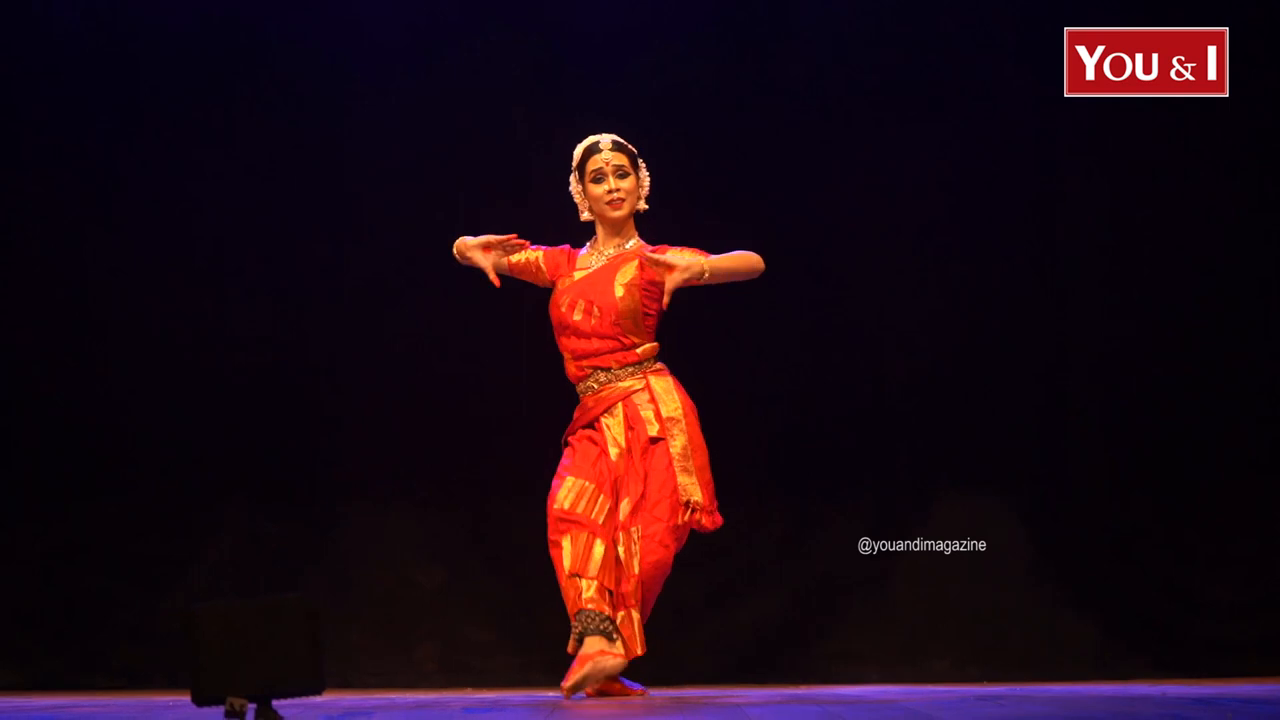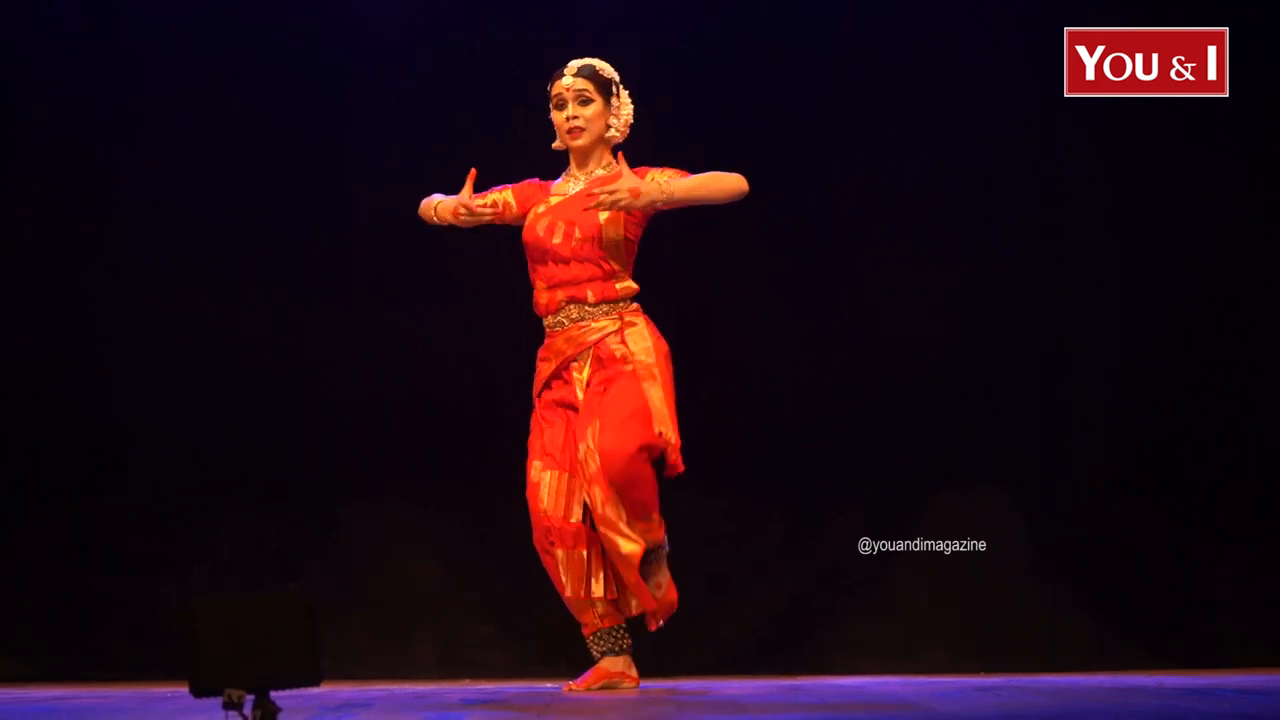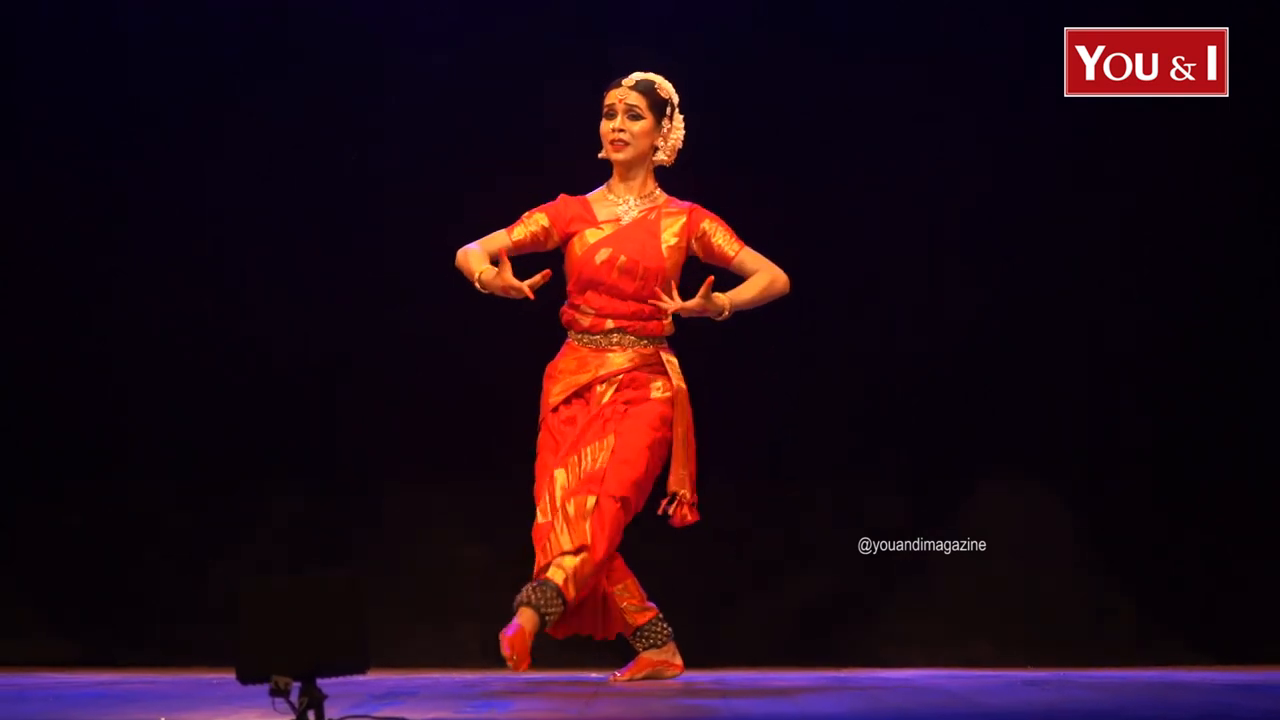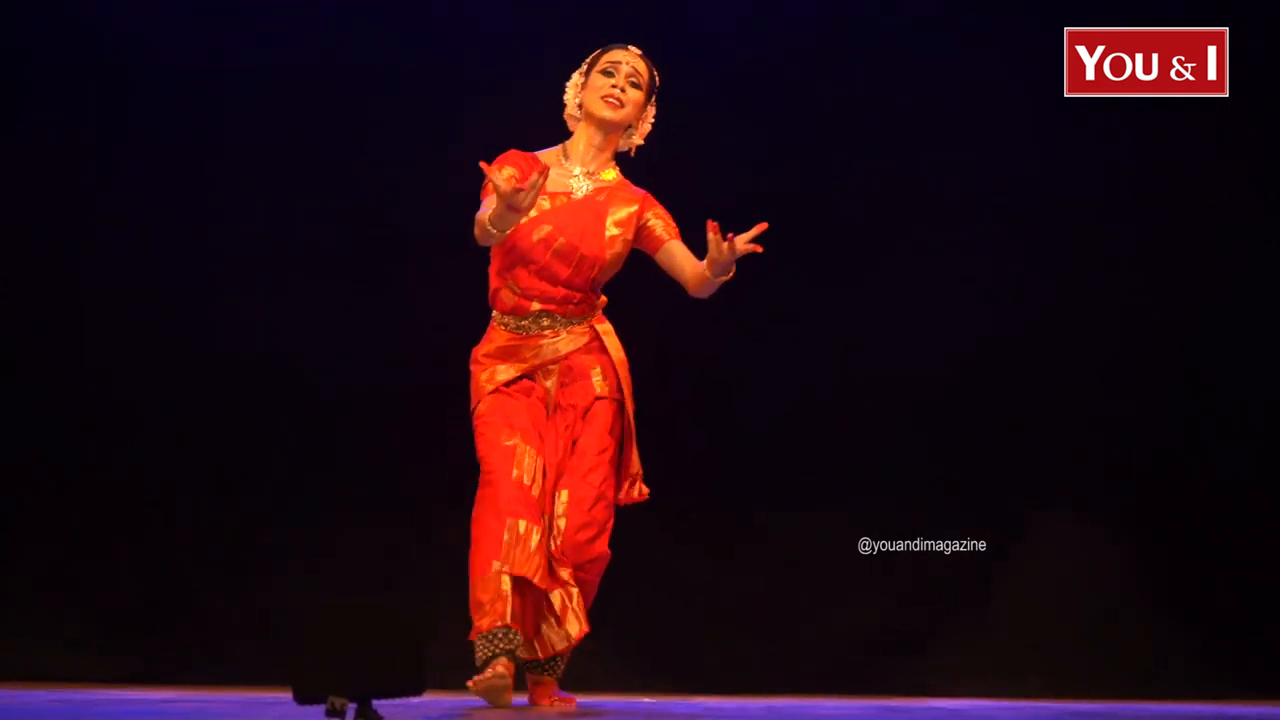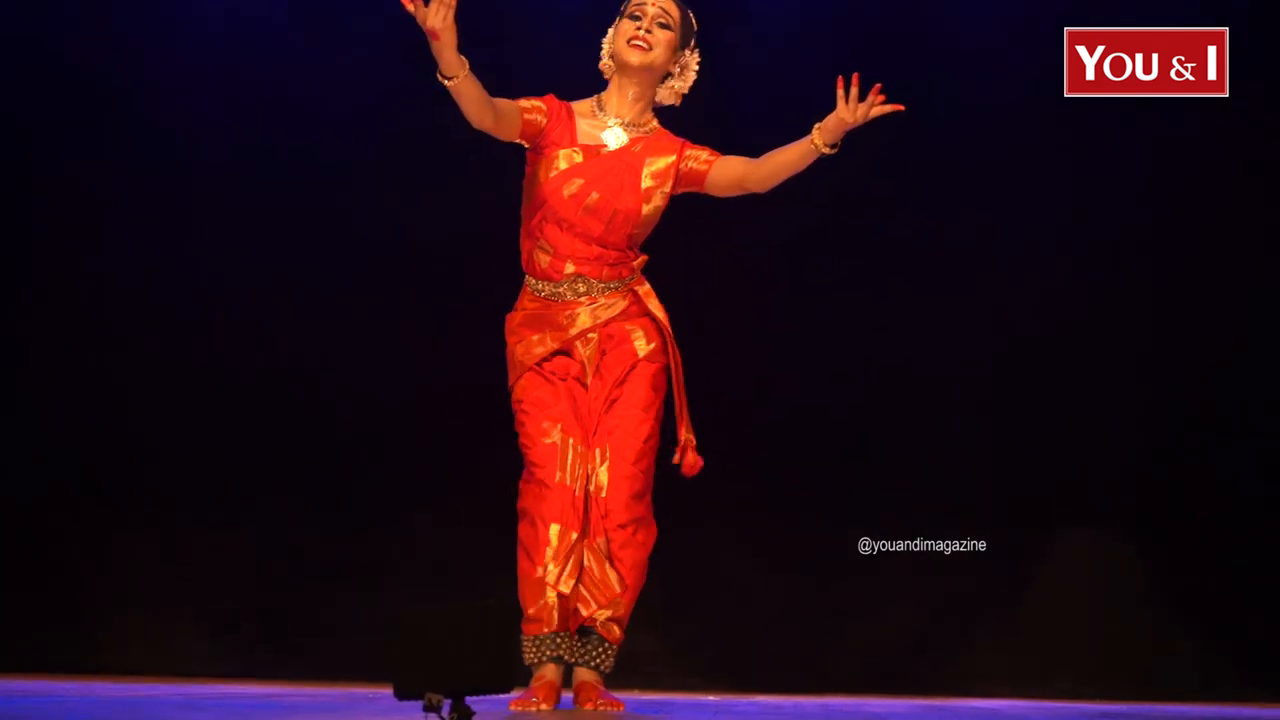
dt=1s
person 1, frame 1
left shoulder: (655, 261)
right shoulder: (561, 263)
left elbow: (753, 263)
right elbow: (462, 249)
left wrist: (693, 270)
right wrist: (472, 248)
left hip: (651, 411)
right hip: (594, 420)
left knee: (646, 544)
right knee: (575, 514)
left ankle: (601, 645)
right ankle: (598, 646)
person 1, frame 2
left shoulder: (635, 183)
right shoulder: (534, 195)
left elbow: (735, 185)
right elbow: (429, 207)
left wrist: (652, 197)
right wrist: (452, 210)
left hip: (620, 347)
right hip: (560, 360)
left knee: (618, 458)
right knee: (556, 509)
left ankle: (651, 551)
right ankle: (614, 655)
person 1, frame 3
left shoulder: (685, 219)
right shoulder: (570, 212)
left elbow: (775, 279)
right elbow: (469, 252)
left wrist: (716, 307)
right wrist: (490, 277)
left hip: (644, 382)
right hip: (574, 381)
left knee: (597, 490)
right knee: (565, 513)
left ankle: (533, 613)
right ankle: (657, 646)
person 1, frame 4
left shoulder: (634, 205)
right shoulder: (518, 169)
left elbow: (697, 281)
right elbow: (485, 231)
left wrist: (724, 260)
right wrist: (505, 214)
left hip: (583, 363)
right hip: (506, 361)
left knee: (577, 523)
right knee: (514, 486)
left ankle: (547, 667)
right ankle: (500, 660)
person 1, frame 5
left shoulder: (669, 157)
right shoulder: (552, 119)
left elbow: (754, 175)
right elbow: (485, 115)
left wrist: (829, 133)
left hip: (624, 332)
right hip: (544, 330)
left knee: (619, 496)
right knee: (553, 483)
left ankle: (589, 669)
right ankle: (546, 667)
